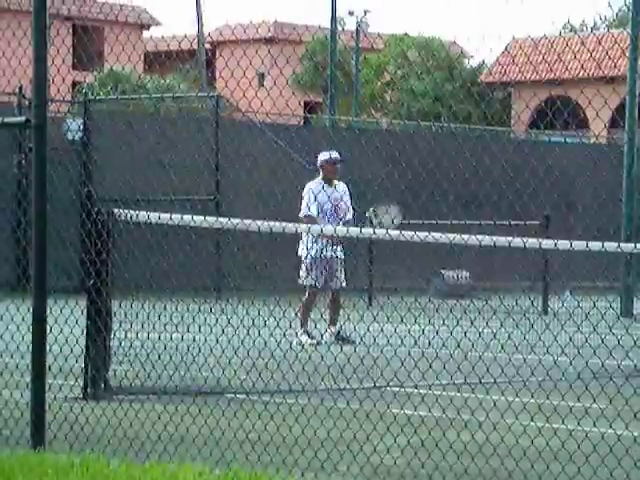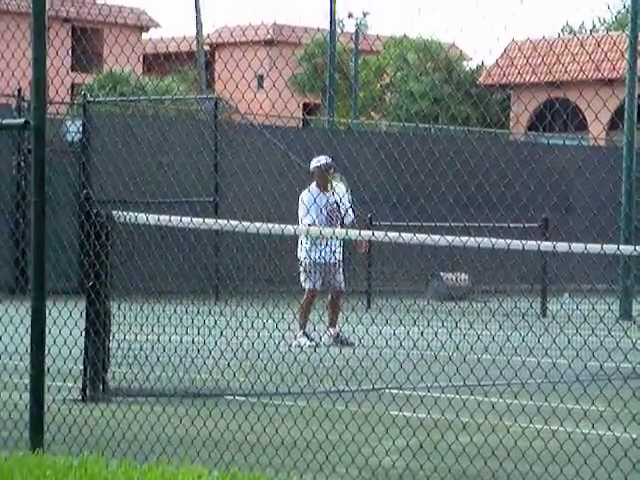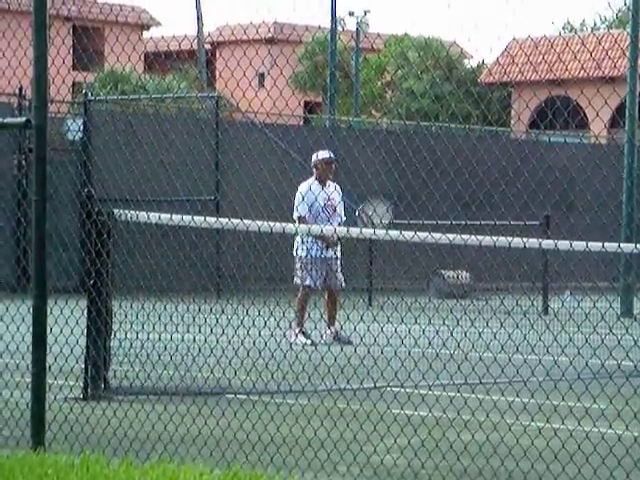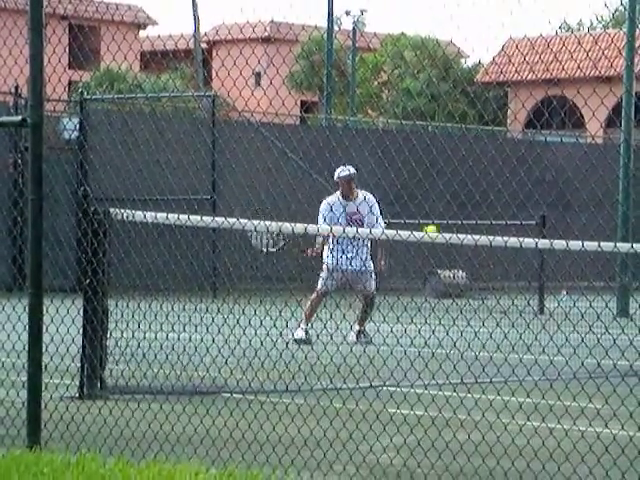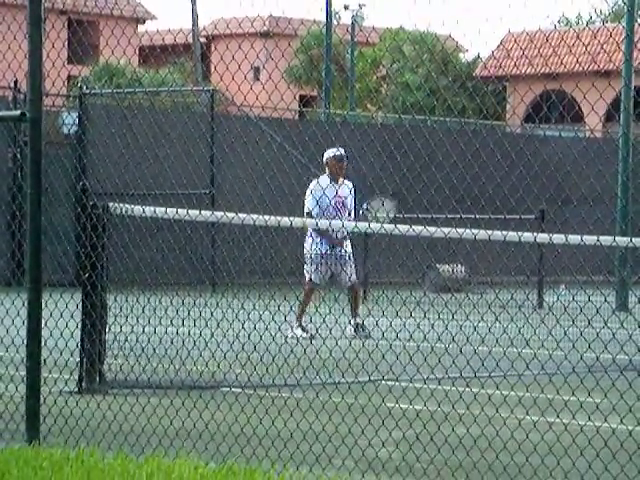
dt=1s
person 1, frame 1
left shoulder: (342, 189)
right shoulder: (312, 189)
left elbow: (346, 218)
right elbow: (309, 218)
right wrist: (328, 234)
left hip: (336, 249)
right hip: (315, 249)
left knee: (336, 290)
right knee: (313, 290)
left ankle: (332, 330)
right ankle: (302, 330)
person 1, frame 2
left shoulder: (340, 190)
right shoulder: (308, 196)
left elbow: (348, 218)
right elbow: (309, 228)
left wrist: (358, 237)
right wrist: (330, 230)
left hip: (334, 252)
right hip: (313, 253)
left knee: (337, 291)
right knee: (311, 291)
left ankle: (332, 332)
right ankle: (301, 333)
person 1, frame 3
left shoulder: (336, 189)
right shoulder: (307, 189)
right elbow: (301, 220)
left wrist: (338, 235)
right wrist: (323, 237)
left hip: (332, 250)
right hip: (310, 249)
left knee: (334, 290)
right knee: (305, 289)
left ankle: (331, 330)
right ankle: (298, 330)
person 1, frame 4
left shoulder: (368, 200)
right shoulder: (329, 204)
left elbow: (378, 229)
left wrist: (381, 255)
right wrist: (318, 248)
left hip: (362, 258)
right hip: (337, 258)
left knee: (370, 295)
right knee: (322, 291)
left ankle: (358, 330)
right ankle: (303, 327)
person 1, frame 5
left shoulder: (348, 186)
right shoulder: (317, 185)
left elbow: (349, 217)
right elbow: (309, 216)
left wrist: (345, 235)
right wrist: (327, 237)
left hip: (342, 246)
right hip: (319, 246)
left knee: (353, 285)
right knee: (311, 284)
left ankle: (355, 323)
right ankle: (297, 324)
